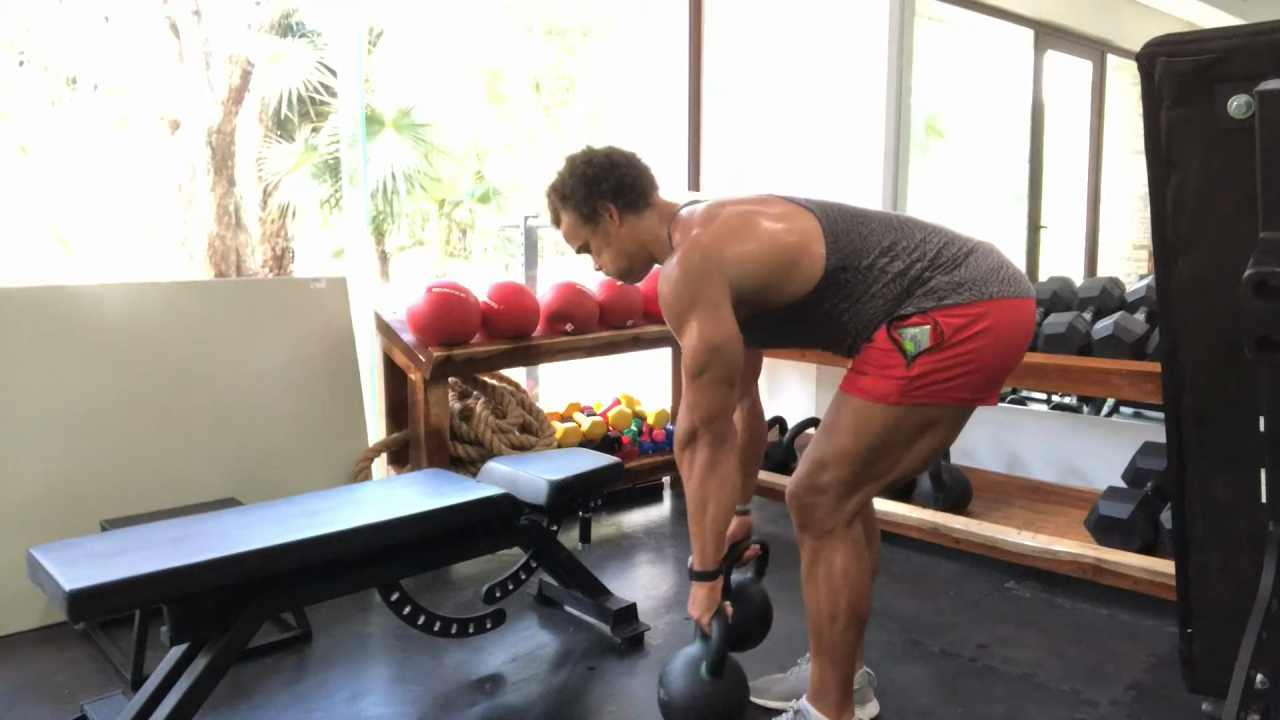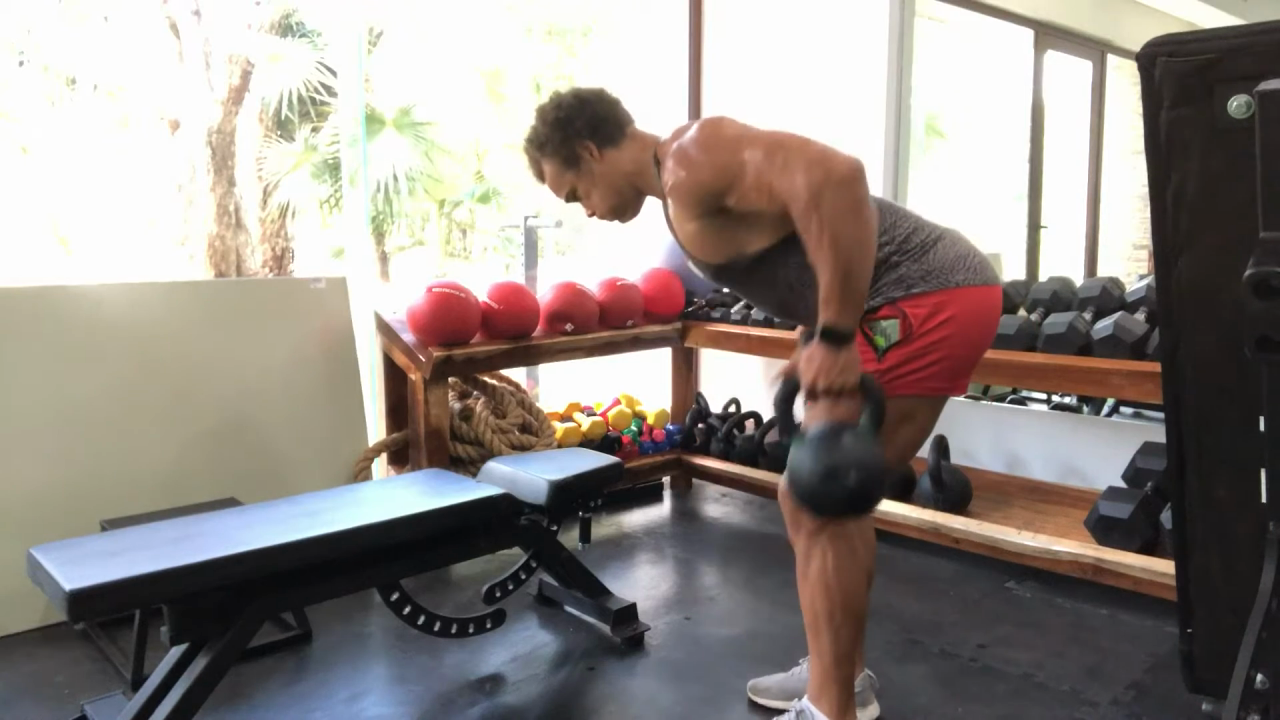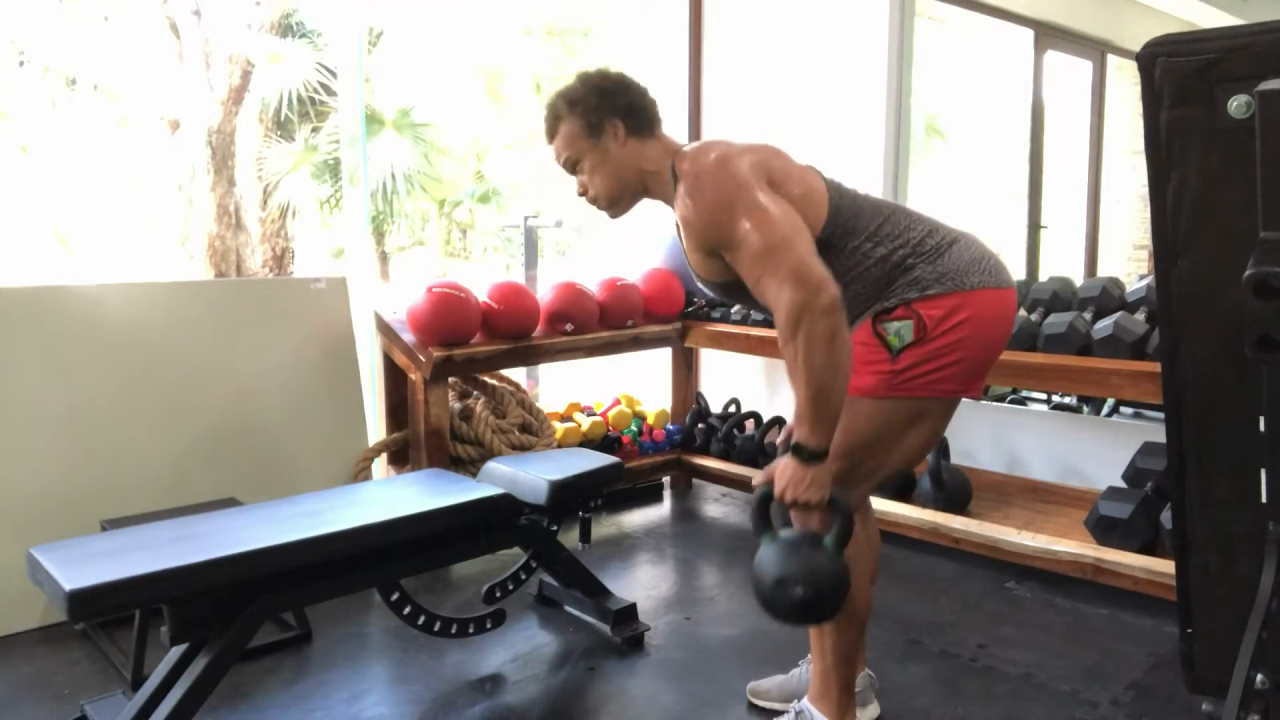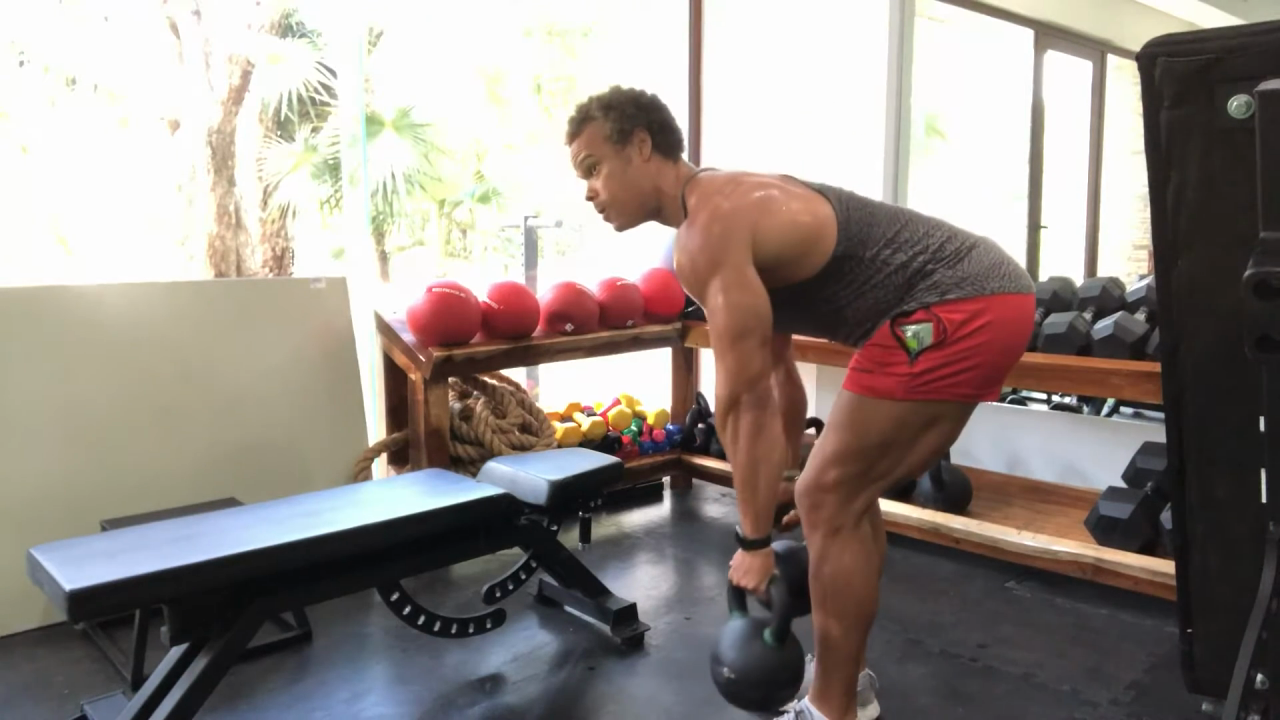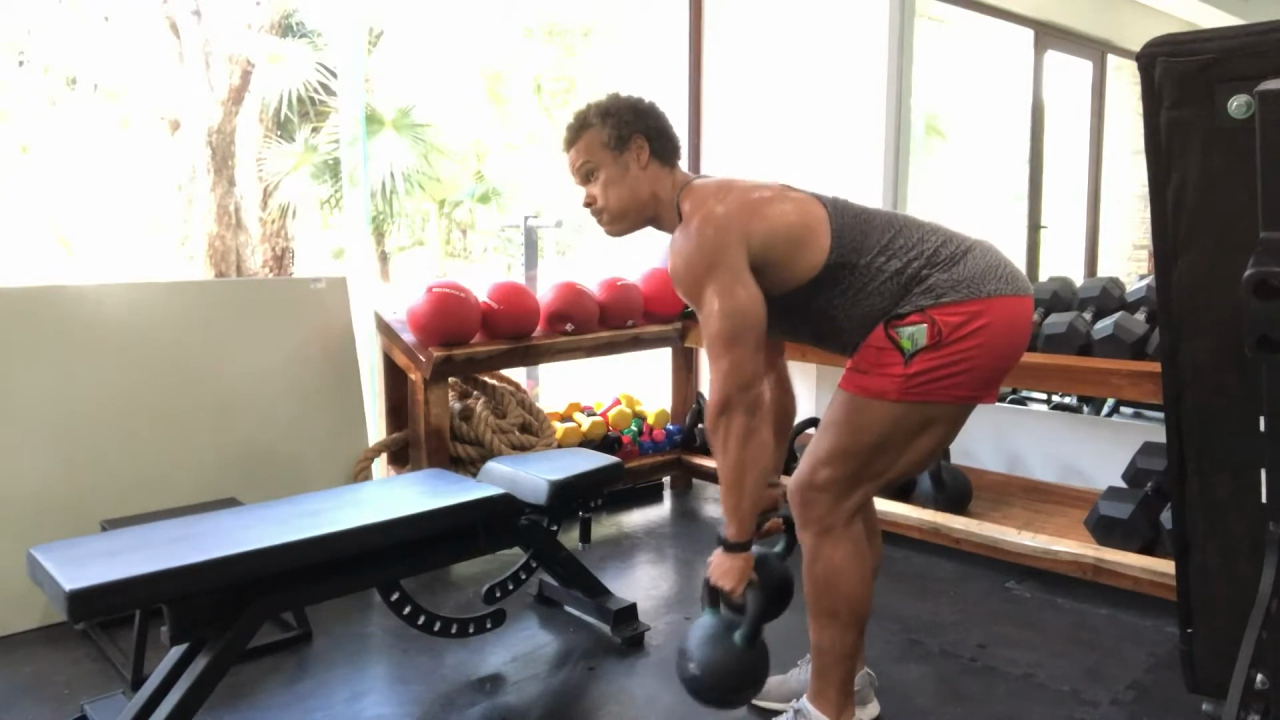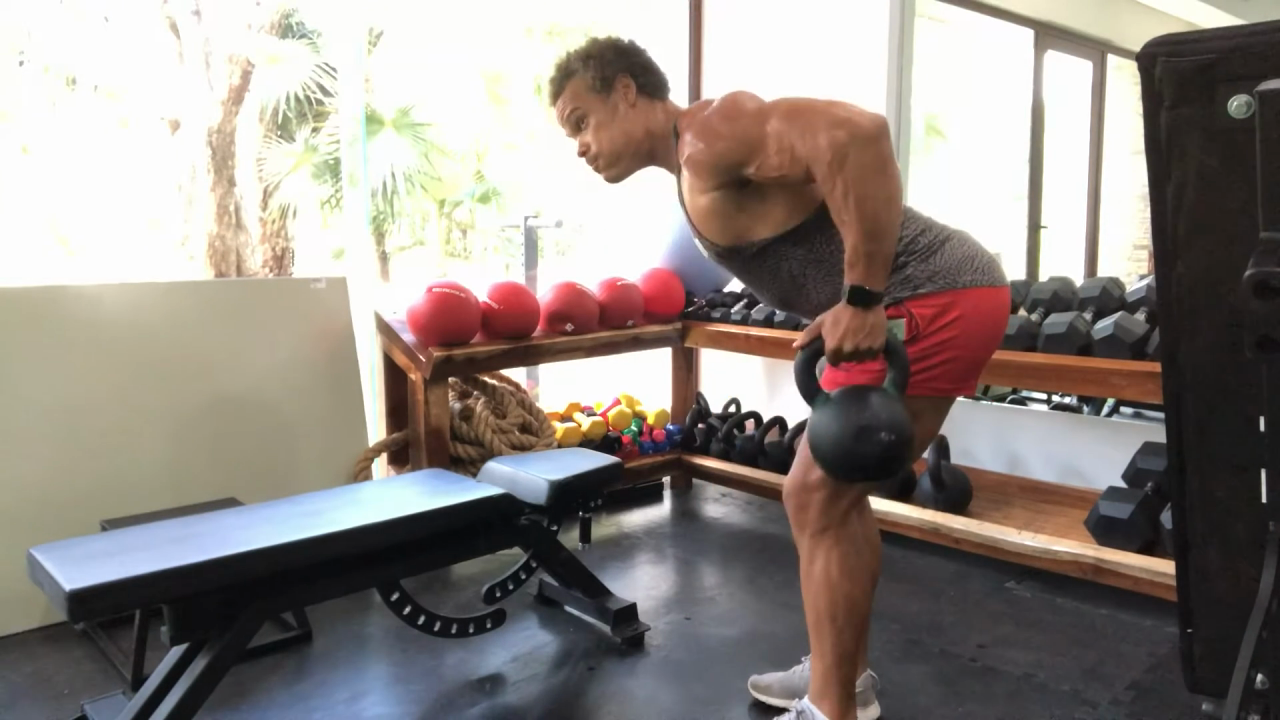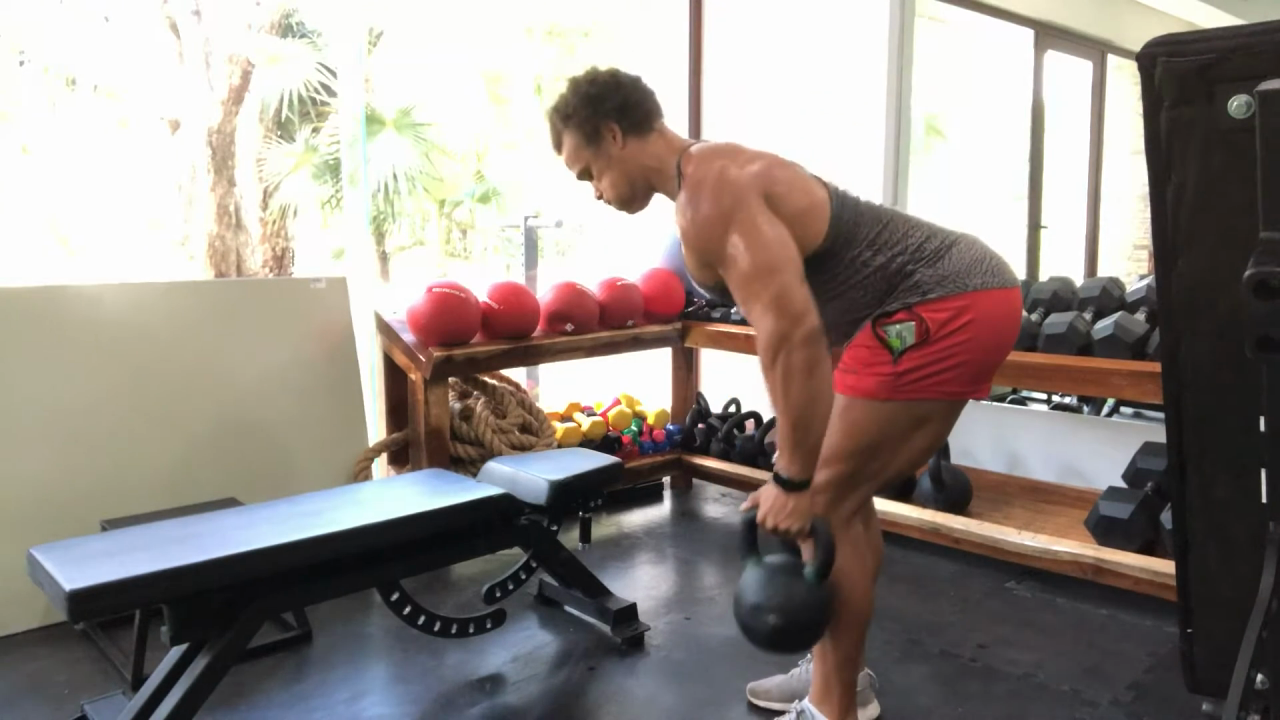
dt=0.7s
person 1, frame 1
left shoulder: (690, 266)
right shoulder: (712, 238)
left elbow: (701, 432)
right elbow: (739, 403)
left wrist: (704, 573)
right wrist: (740, 511)
left hip: (958, 314)
right hip: (979, 300)
left knee: (819, 502)
right knee: (838, 492)
person 1, frame 2
left shoulder: (690, 163)
right shoulder: (691, 181)
left elbow: (836, 177)
left wrist: (834, 340)
right wrist: (826, 338)
left hip: (926, 300)
right hip: (943, 290)
left knee: (812, 500)
person 1, frame 3
left shoulder: (706, 190)
right shoulder: (705, 184)
left elbow: (813, 303)
right elbow: (807, 299)
left wrist: (809, 453)
right wrist: (808, 436)
left hip: (941, 303)
right hip: (958, 292)
left knee: (820, 499)
right knee: (835, 492)
person 1, frame 4
left shoulder: (706, 234)
right shoulder: (726, 209)
left elbow: (740, 399)
right elbow: (774, 373)
left wrist: (753, 542)
right wrist: (781, 482)
left hip: (959, 310)
right hip: (981, 295)
left knee: (829, 500)
right knee: (844, 493)
person 1, frame 5
left shoulder: (702, 236)
right shoulder: (720, 220)
left elbow: (733, 403)
right elbow: (764, 380)
left wrist: (733, 542)
right wrist: (761, 491)
left hip: (957, 312)
right hip: (976, 301)
left knee: (822, 501)
right knee: (840, 492)
person 1, frame 6
left shoulder: (711, 136)
right shoulder: (699, 164)
left elbow: (858, 135)
left wrist: (860, 298)
right wrist: (848, 306)
left hip: (932, 301)
right hip: (950, 290)
left knee: (815, 498)
right knee: (836, 492)
person 1, frame 7
left shoulder: (707, 196)
right shoulder: (714, 176)
left elbow: (793, 332)
right elbow: (796, 322)
left wrist: (792, 482)
right wrist: (805, 454)
left hip: (943, 308)
right hip: (965, 294)
left knee: (824, 502)
right knee: (839, 492)
